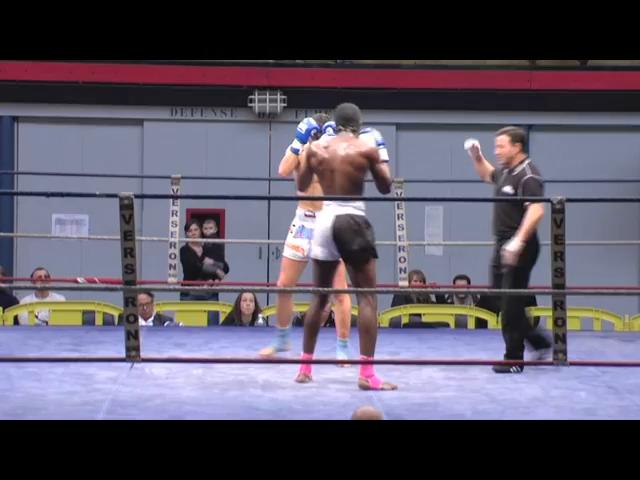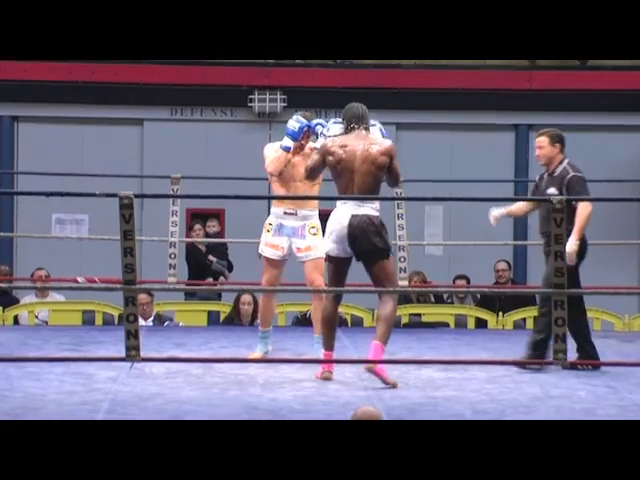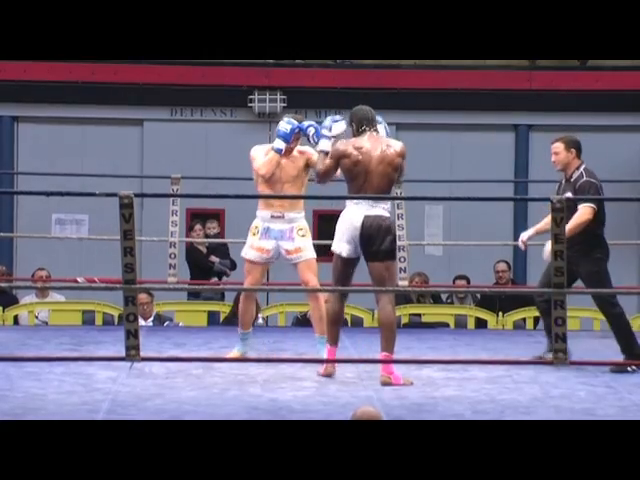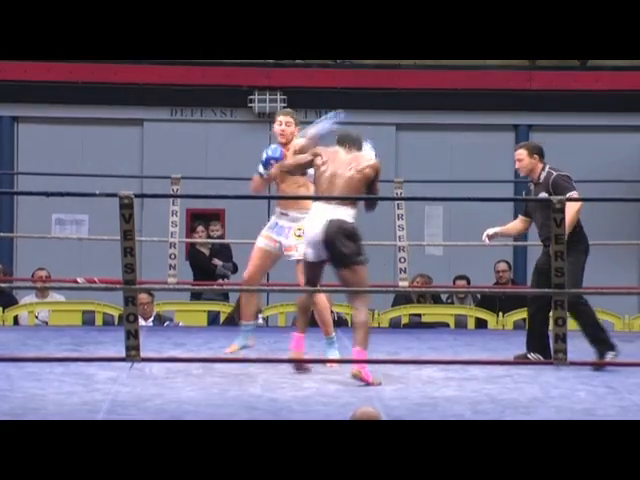
dt=0.4s
person 1, frame 1
left shoulder: (315, 148)
right shoulder: (368, 148)
left elbow: (301, 185)
right elbow: (386, 188)
right wrist: (380, 155)
left hip: (325, 219)
right hip: (353, 221)
left knee: (320, 297)
right knee: (367, 299)
left ankle: (305, 366)
right ankle: (367, 373)
person 1, frame 2
left shoulder: (330, 146)
right shoulder: (386, 147)
left elbow: (309, 174)
right elbow: (395, 182)
left hip: (340, 218)
right hip: (368, 221)
left knee: (333, 295)
right knee: (389, 293)
left ankle: (327, 364)
right ankle: (377, 355)
person 1, frame 3
left shoulder: (344, 147)
right shoulder: (397, 148)
left elbow: (320, 177)
left wrist: (324, 141)
left hip: (351, 218)
right hip: (380, 221)
left knee: (338, 295)
right knee: (386, 297)
left ankle: (330, 362)
right ankle: (388, 370)
person 1, frame 4
left shoulder: (323, 154)
right shoulder: (369, 162)
left elbow: (284, 167)
right elbow: (371, 203)
left hip: (315, 222)
right hip: (341, 227)
left knee: (309, 288)
right knee: (360, 298)
left ankle: (298, 349)
right ankle: (359, 363)
person 2, frame 1
right shoulder: (296, 150)
right elbow: (283, 171)
right wrist: (299, 142)
right hip: (301, 223)
left knee: (338, 288)
right knee: (284, 285)
left ankle: (343, 348)
right ankle: (281, 340)
person 2, frame 2
left shoulder: (316, 152)
right shoulder: (273, 148)
right elbow: (272, 169)
right wrist: (289, 140)
left hip: (308, 222)
right hip: (278, 221)
left knee: (317, 285)
right knee: (268, 285)
left ankle: (322, 346)
right ankle: (264, 343)
person 2, frame 3
left shoulder: (304, 153)
right shoulder: (260, 151)
right elbow: (264, 172)
right wrist: (280, 142)
left hip: (295, 226)
right hip: (265, 225)
left knee: (312, 286)
right knee: (249, 288)
left ankle: (324, 346)
right ankle: (243, 343)
person 2, frame 4
left shoulder: (300, 149)
right shoulder: (271, 154)
left elbow: (303, 145)
right elbow: (255, 190)
left wrist: (316, 132)
right wrist: (264, 167)
left hip: (302, 222)
right hip: (278, 220)
right knee: (249, 279)
left ankle: (331, 344)
right ankle: (246, 336)
person 3, frame 1
left shoulder: (528, 176)
right shoulder: (507, 171)
left elbow: (536, 211)
right elbow: (489, 173)
left wrist: (519, 240)
right wrist: (476, 154)
left hip: (517, 249)
right hip: (504, 247)
left knee: (511, 303)
right knee: (505, 299)
left ankle: (513, 360)
right ankle: (539, 342)
person 3, frame 2
left shoulder: (571, 176)
right shoulder: (544, 178)
left elbow: (585, 208)
right elbow: (529, 204)
left wrist: (575, 240)
right wrist: (504, 211)
left hip: (567, 249)
right hip: (553, 247)
left knee: (549, 298)
right knee: (571, 301)
left ankle: (537, 354)
right ankle: (587, 355)
person 3, frame 3
left shoulder: (586, 181)
right shoulder: (565, 182)
left elbow: (586, 214)
right wrist: (532, 231)
left hip: (591, 252)
right hip: (570, 251)
left knee: (607, 303)
right knee: (544, 295)
person 3, frame 4
left shoulder: (556, 179)
right shoulder: (530, 190)
left elbow: (575, 203)
right elbow: (522, 223)
left wrist: (563, 235)
right wrist: (499, 230)
left hip: (572, 248)
right hip: (550, 250)
left knee: (571, 297)
right knee: (538, 299)
left ankle: (605, 348)
right ankle: (539, 351)
